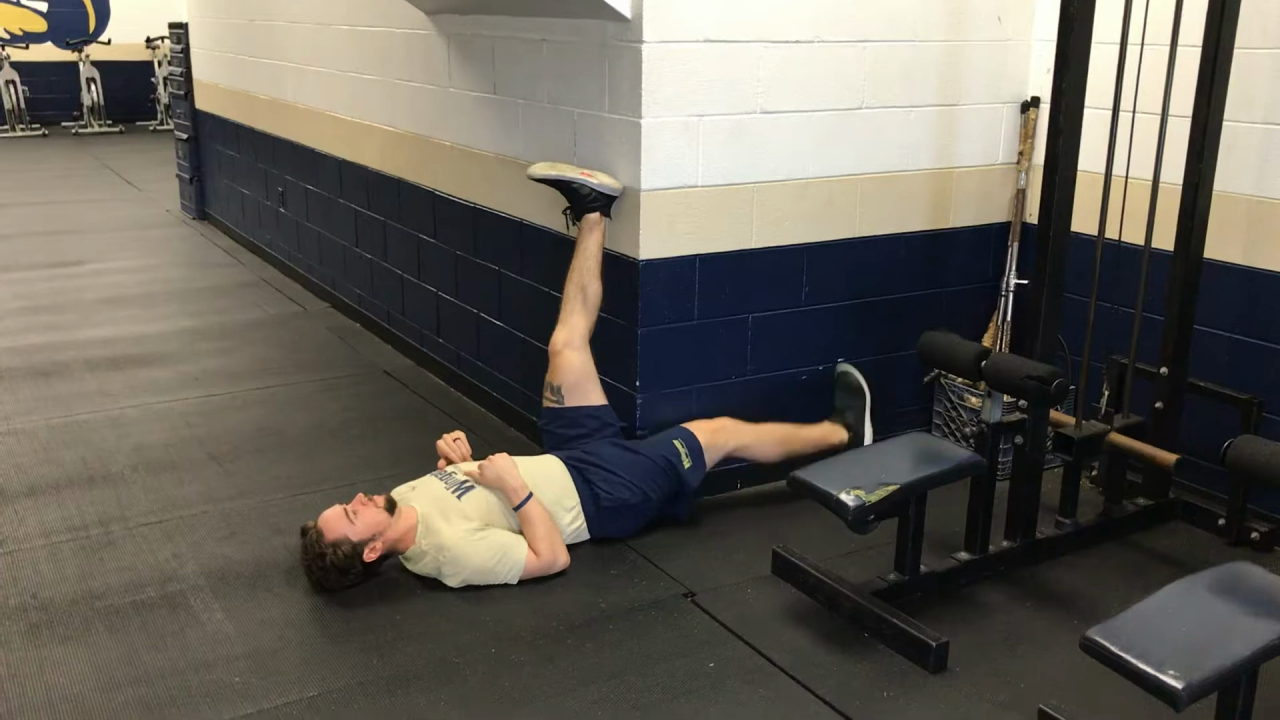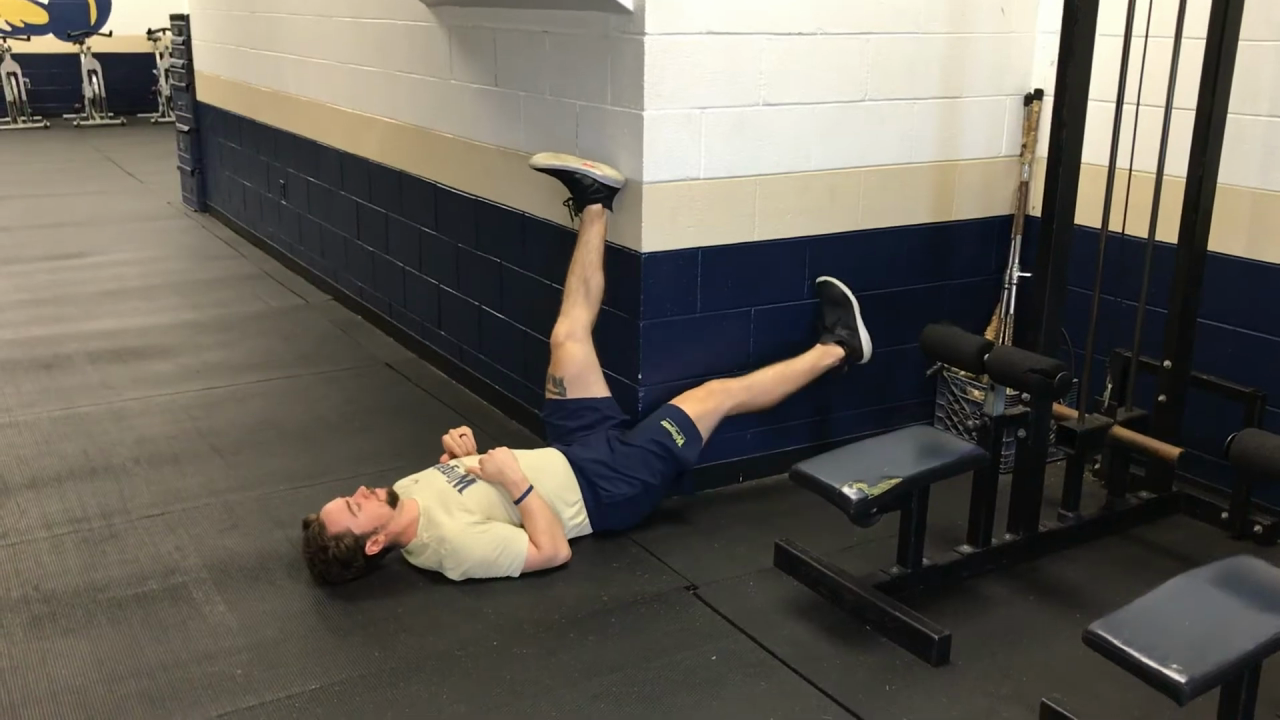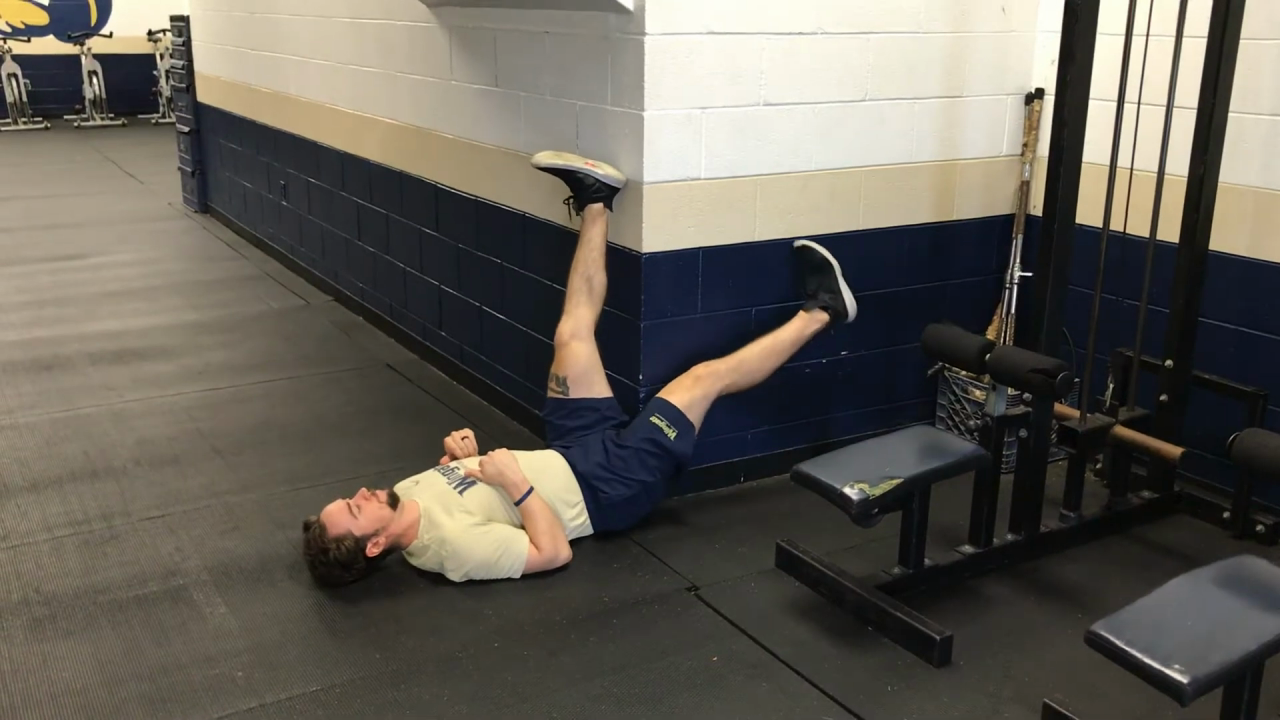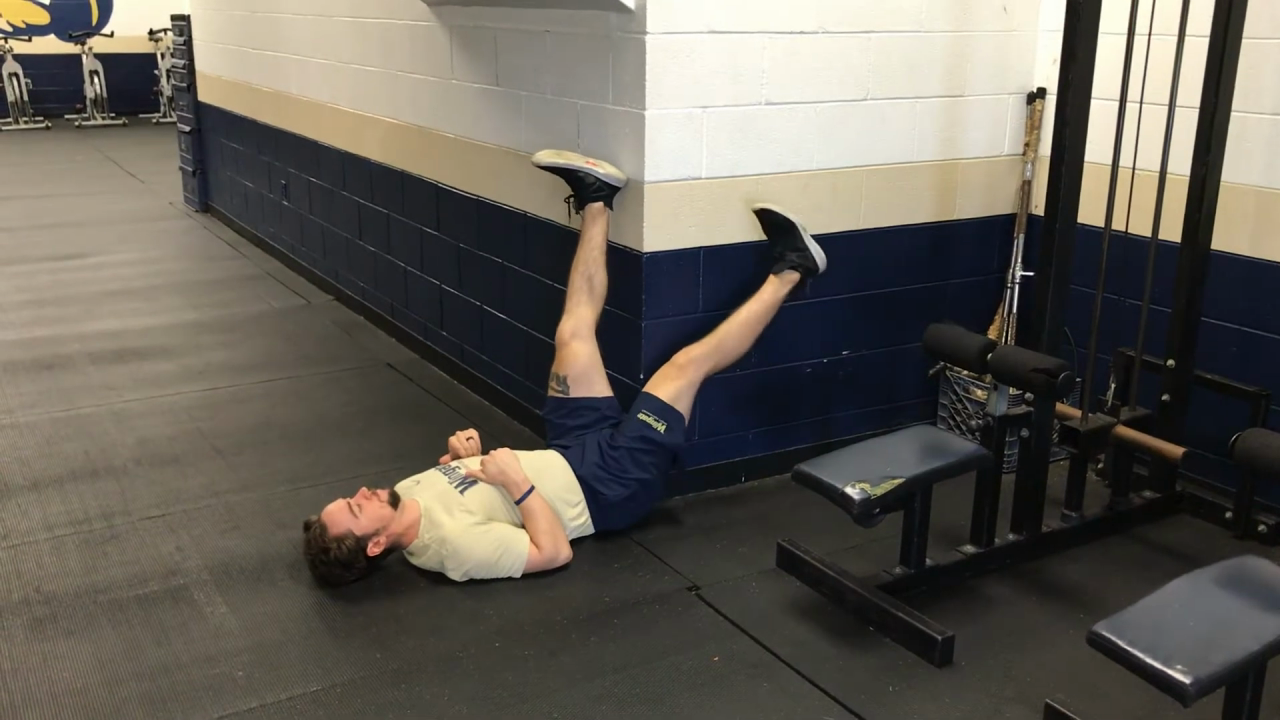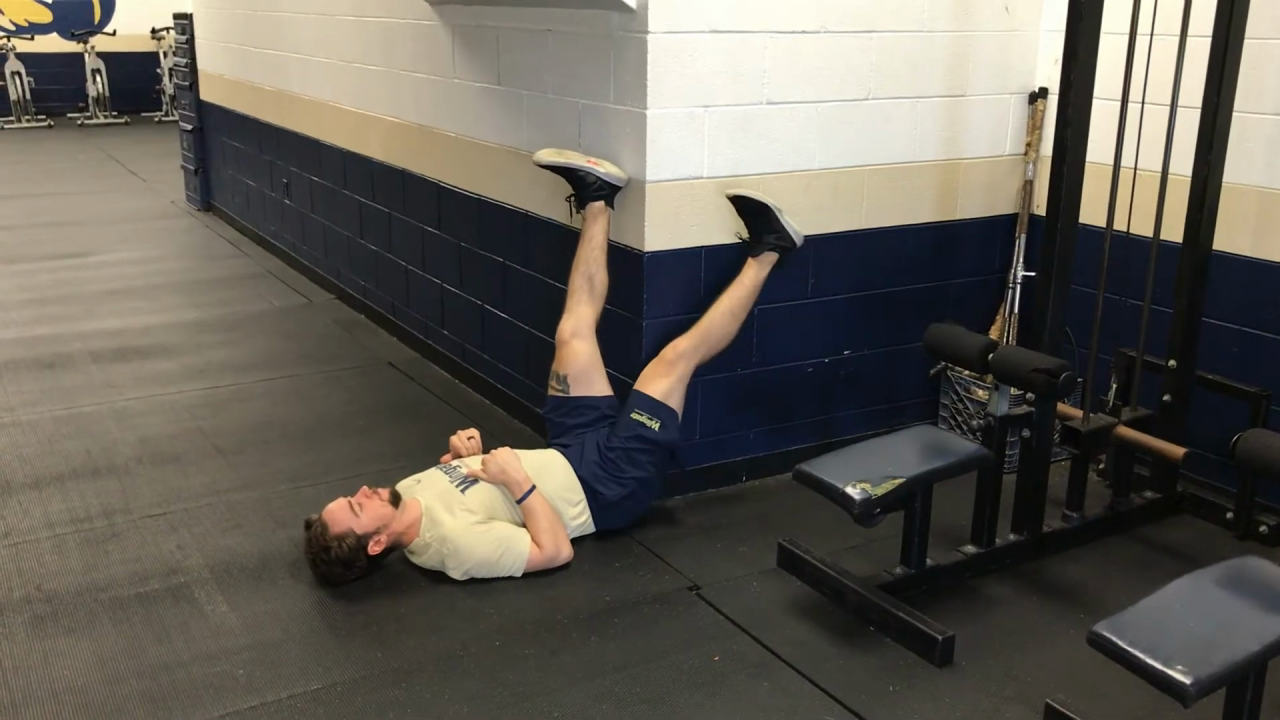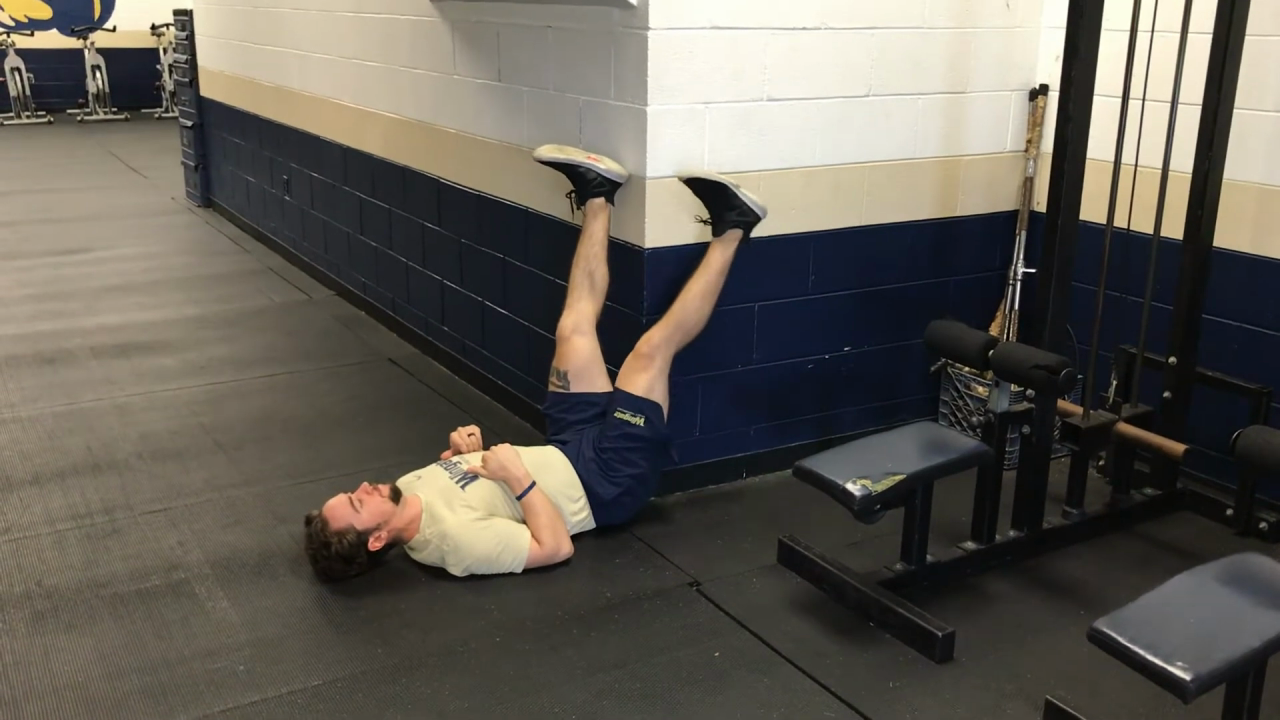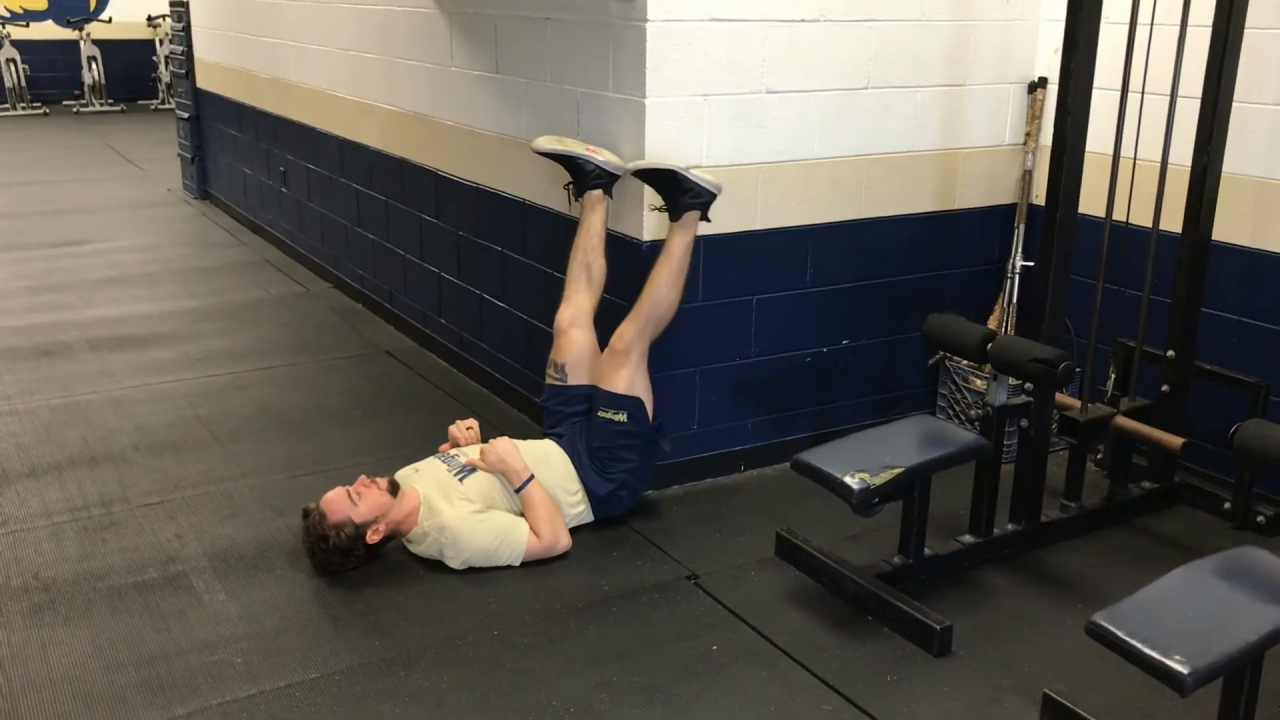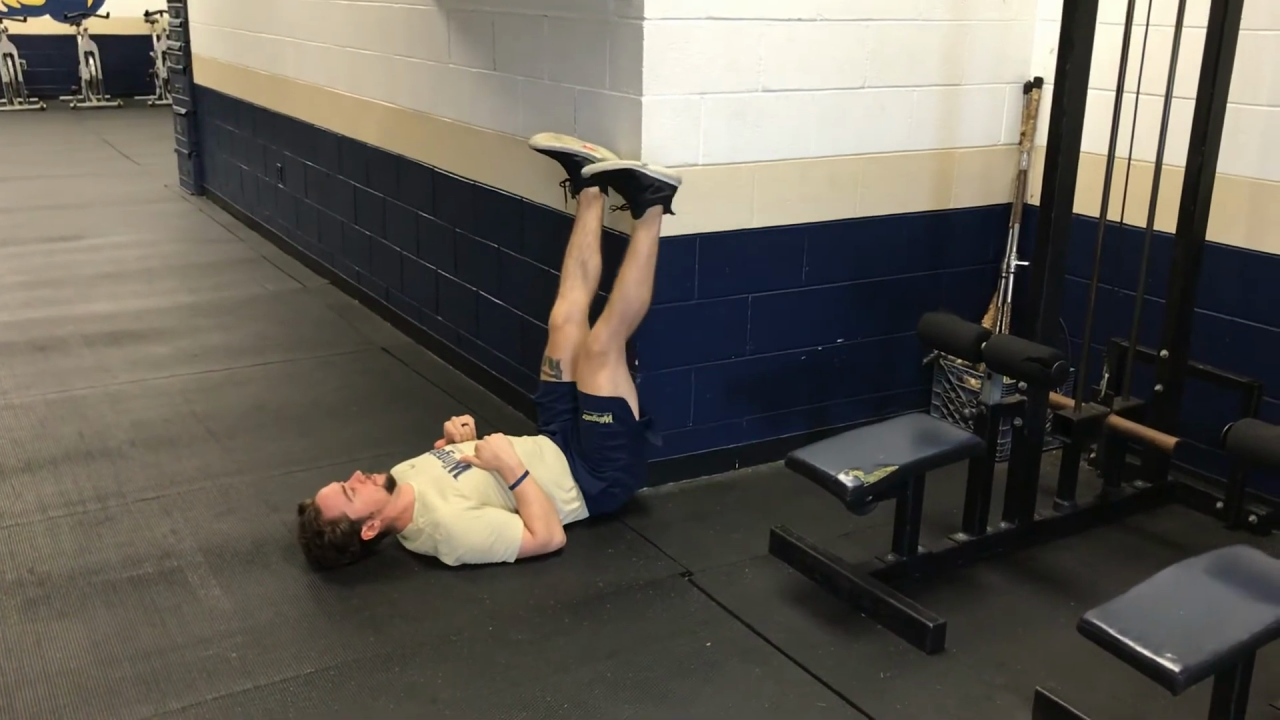
dt=0.5s
person 1, frame 1
left shoulder: (405, 503)
right shoulder: (449, 553)
right elbow: (552, 558)
left wrist: (457, 460)
right wrist: (514, 485)
left hip: (571, 461)
right hip: (602, 493)
left knee: (566, 342)
right knee: (725, 429)
left ankle: (591, 213)
right ankle: (842, 430)
person 1, frame 2
left shoulder: (408, 495)
right shoulder: (450, 547)
right elbow: (553, 551)
left wrist: (460, 453)
right wrist: (515, 480)
left hip: (571, 453)
right hip: (605, 486)
left knee: (568, 336)
right knee: (720, 393)
left ankle: (593, 206)
right ankle: (834, 349)
person 1, frame 3
left shoulder: (409, 497)
right shoulder: (450, 548)
right elbow: (553, 552)
left wrist: (459, 456)
right wrist: (515, 482)
left hip: (573, 454)
right hip: (608, 486)
right knee: (707, 375)
left ankle: (594, 203)
right ankle: (818, 312)
person 1, frame 4
left shoulder: (409, 496)
right shoulder: (450, 546)
right elbow: (554, 552)
left wrist: (463, 456)
right wrist: (517, 482)
left hip: (571, 454)
right hip: (609, 486)
right knee: (689, 362)
left ankle: (594, 203)
right ankle: (785, 274)
person 1, frame 5
left shoulder: (411, 497)
right shoulder: (451, 545)
right elbow: (555, 551)
left wrist: (463, 457)
right wrist: (517, 479)
left hip: (572, 453)
right hip: (609, 485)
right knee: (676, 357)
left ankle: (595, 201)
right ankle: (763, 254)
person 1, frame 6
left shoulder: (411, 490)
right shoulder: (451, 541)
right elbow: (555, 547)
left wrist: (464, 452)
right wrist: (517, 477)
left hip: (567, 450)
right hip: (606, 481)
right knee: (652, 349)
left ankle: (595, 198)
right ankle: (728, 233)
person 1, frame 7
left shoulder: (406, 485)
right shoulder: (449, 534)
right elbow: (554, 540)
left wrist: (461, 445)
right wrist: (516, 469)
left hip: (564, 445)
right hip: (603, 477)
right knee: (625, 345)
left ankle: (594, 189)
right ankle: (686, 213)
person 1, frame 8
left shoulder: (403, 480)
right shoulder: (443, 529)
right elbow: (548, 537)
left wrist: (457, 442)
right wrist: (510, 467)
left hip: (556, 441)
right hip: (597, 476)
right knee: (601, 346)
left ankle: (591, 189)
right ankle: (648, 209)
